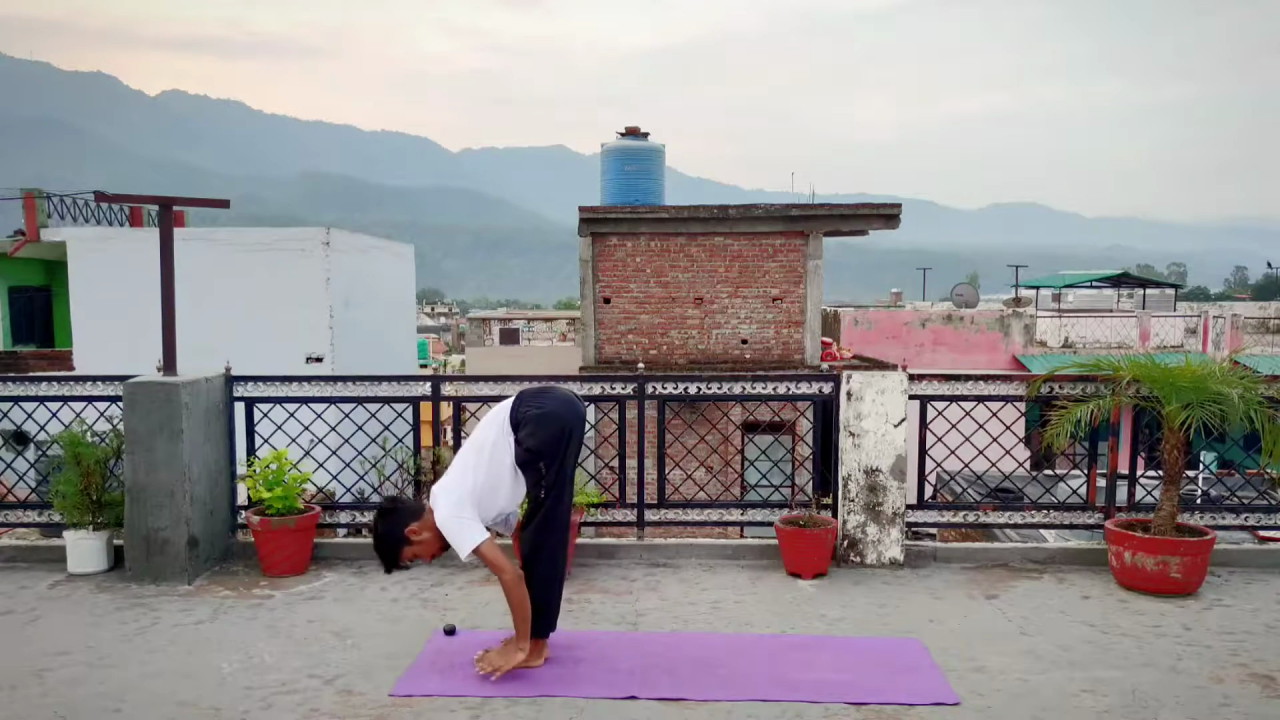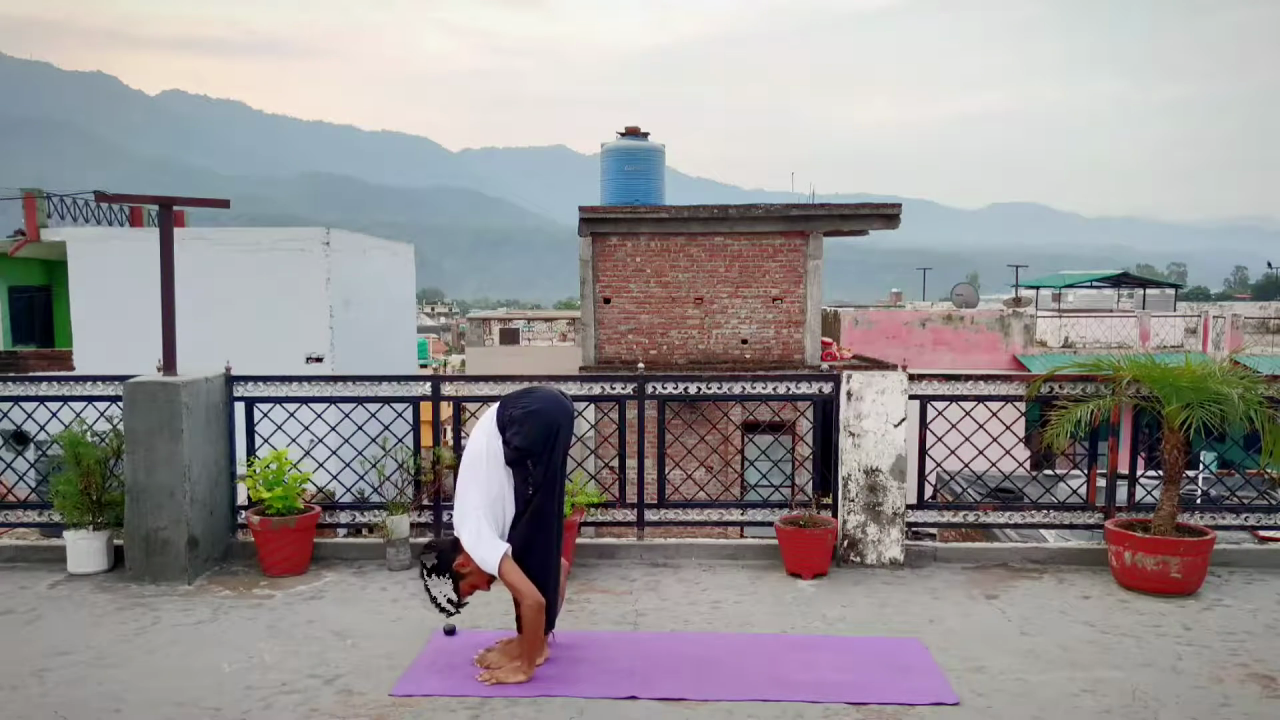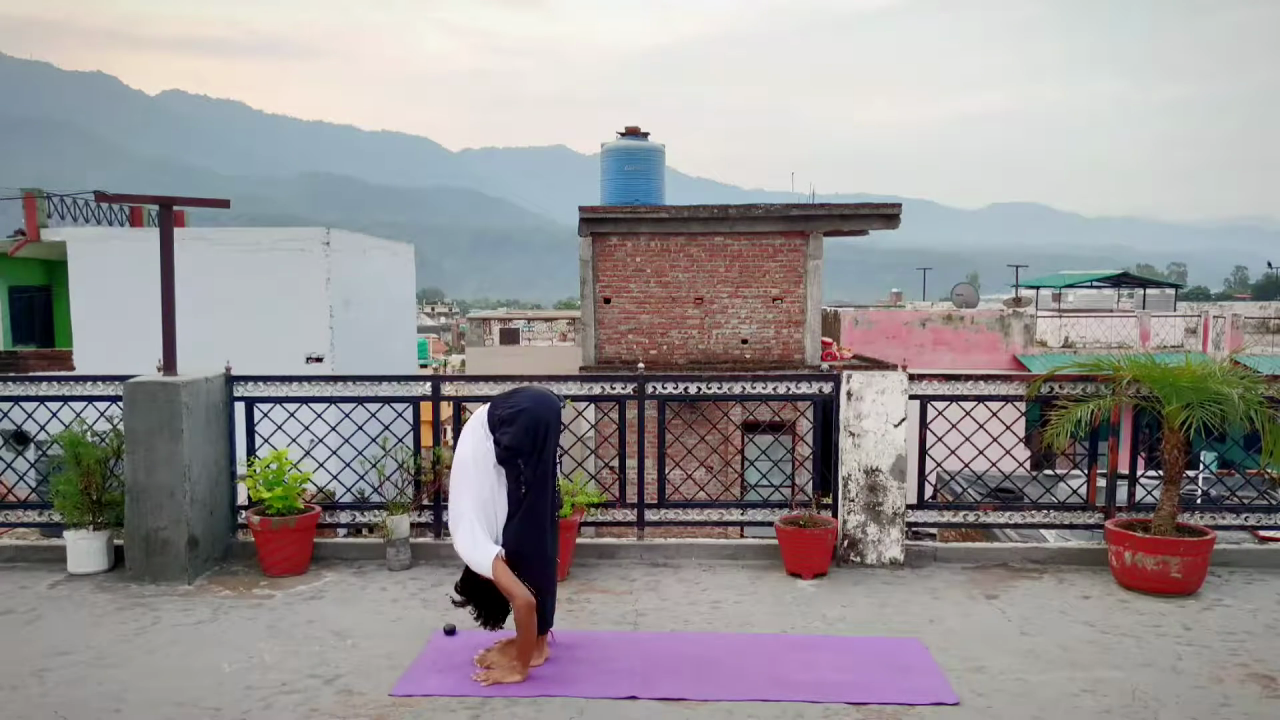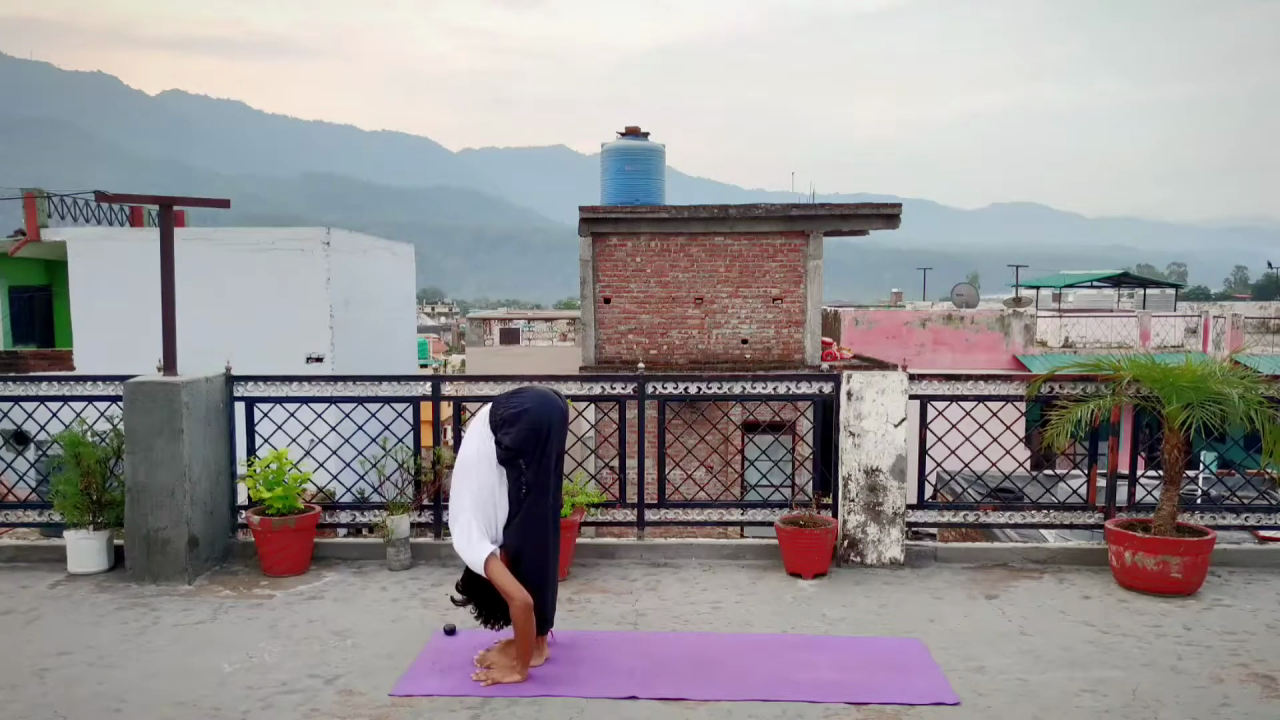
dt=0.4s
person 1, frame 1
left shoulder: (448, 514)
right shoulder: (454, 502)
left elbow: (511, 575)
left wrist: (521, 647)
left hip: (548, 417)
right hip: (555, 409)
left knee: (541, 535)
right knee: (542, 534)
left ankle: (534, 645)
right ankle: (534, 639)
person 1, frame 2
left shoulder: (474, 539)
left elbow: (532, 599)
left wrist: (525, 667)
left hip: (535, 417)
right hip: (544, 410)
left knee: (529, 535)
right knee: (539, 538)
left ankle: (533, 647)
right ankle: (535, 640)
person 1, frame 3
left shoulder: (472, 544)
left elbow: (524, 600)
left wrist: (520, 667)
left hip: (524, 418)
right hip: (536, 409)
left knee: (523, 536)
right knee: (535, 534)
left ankle: (534, 647)
right ankle: (535, 640)
person 1, frame 4
left shoulder: (468, 541)
left elbow: (521, 601)
left wrist: (520, 667)
left hip: (528, 417)
right hip: (542, 408)
left knee: (525, 537)
right knee: (536, 533)
left ankle: (534, 647)
right ankle: (533, 640)
